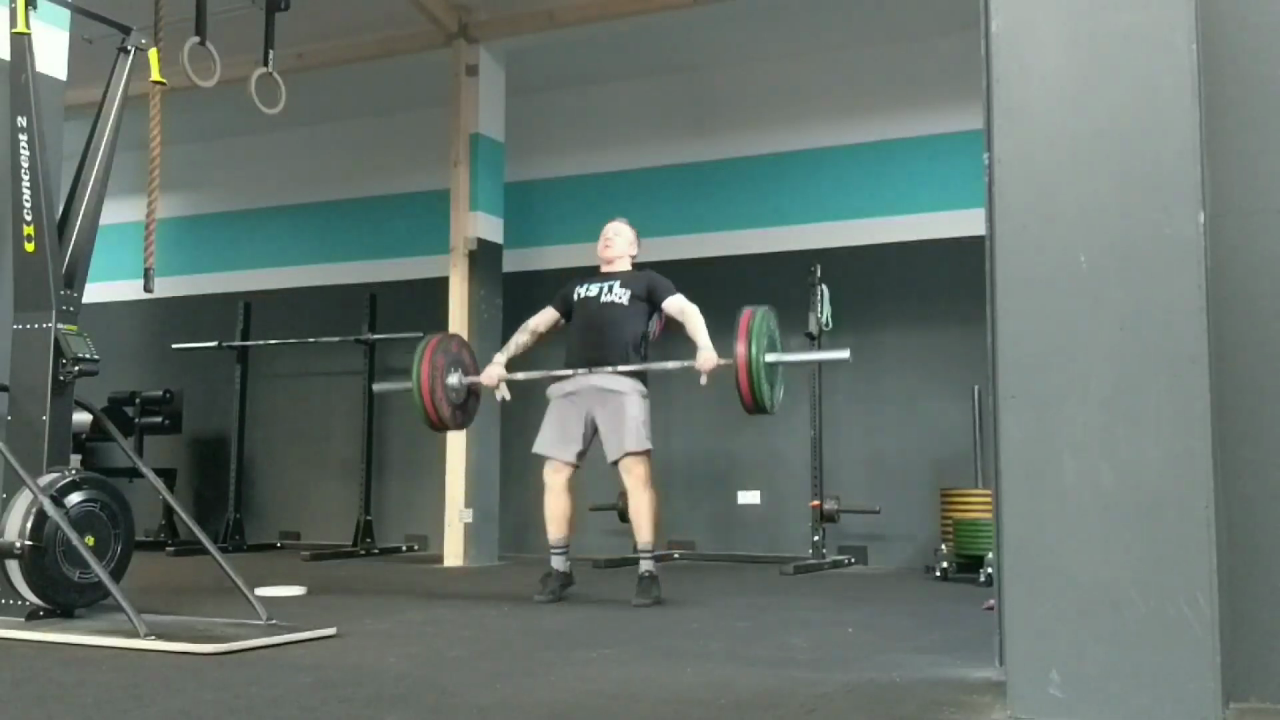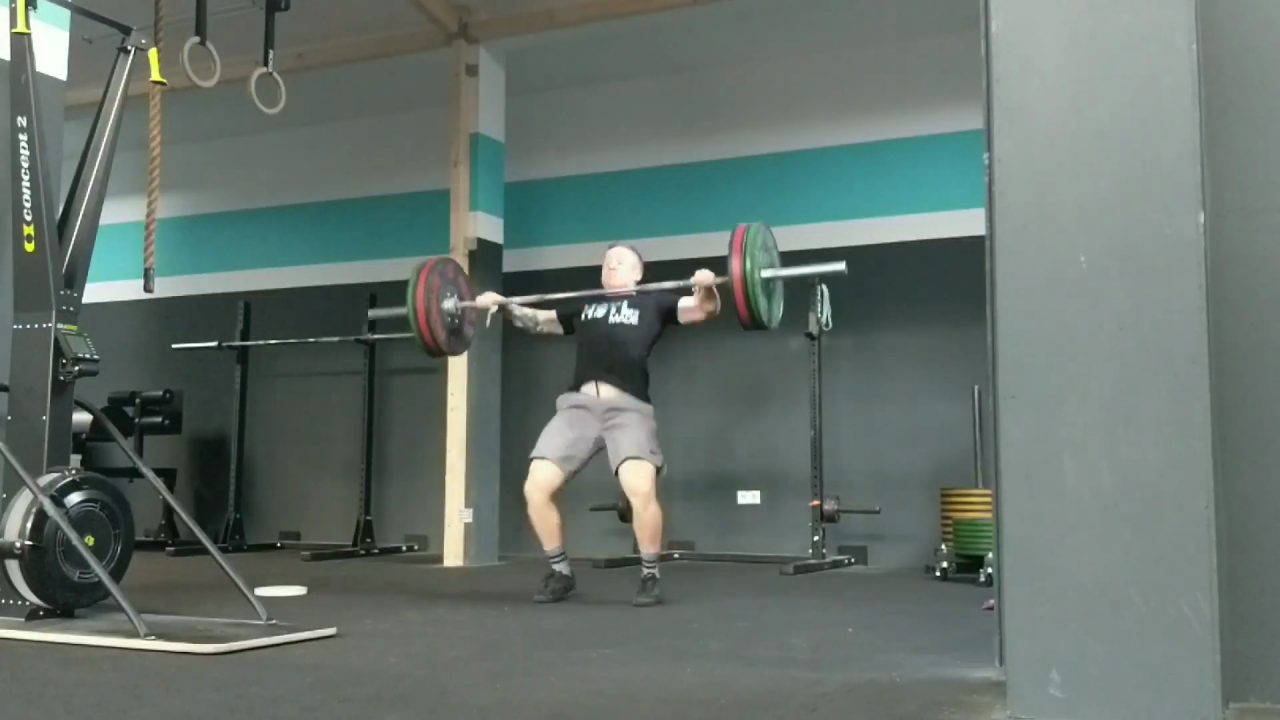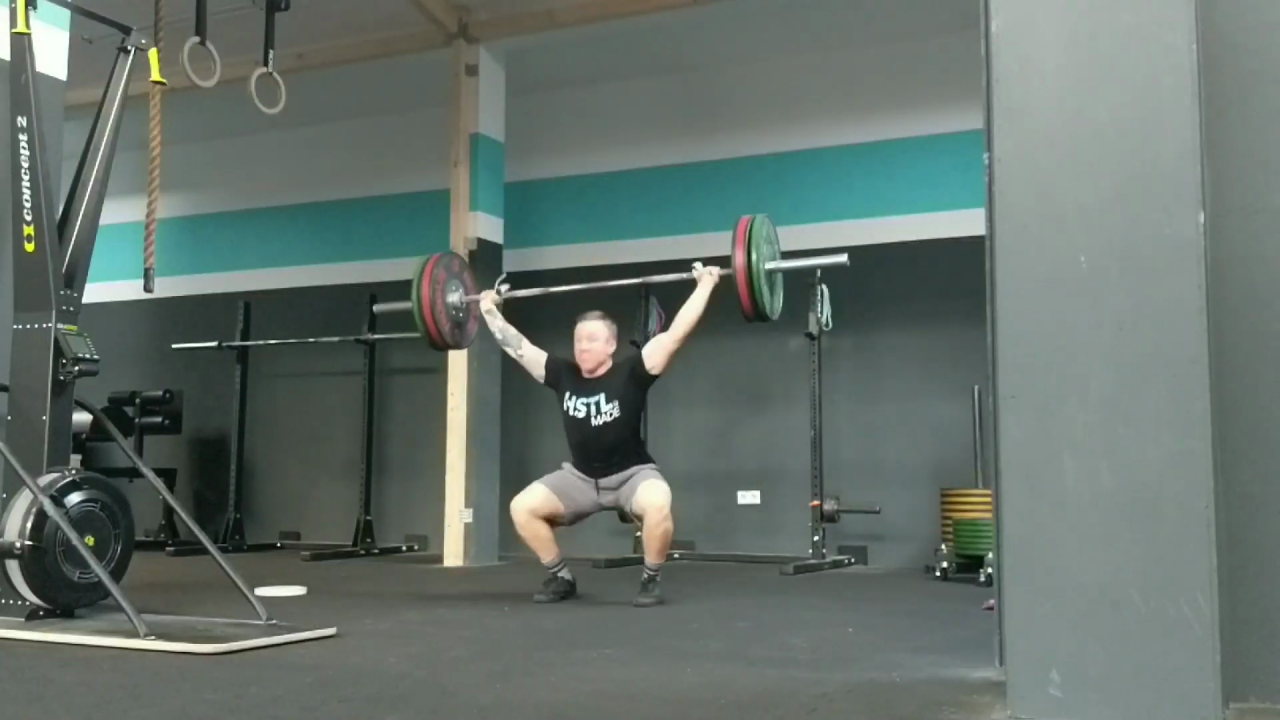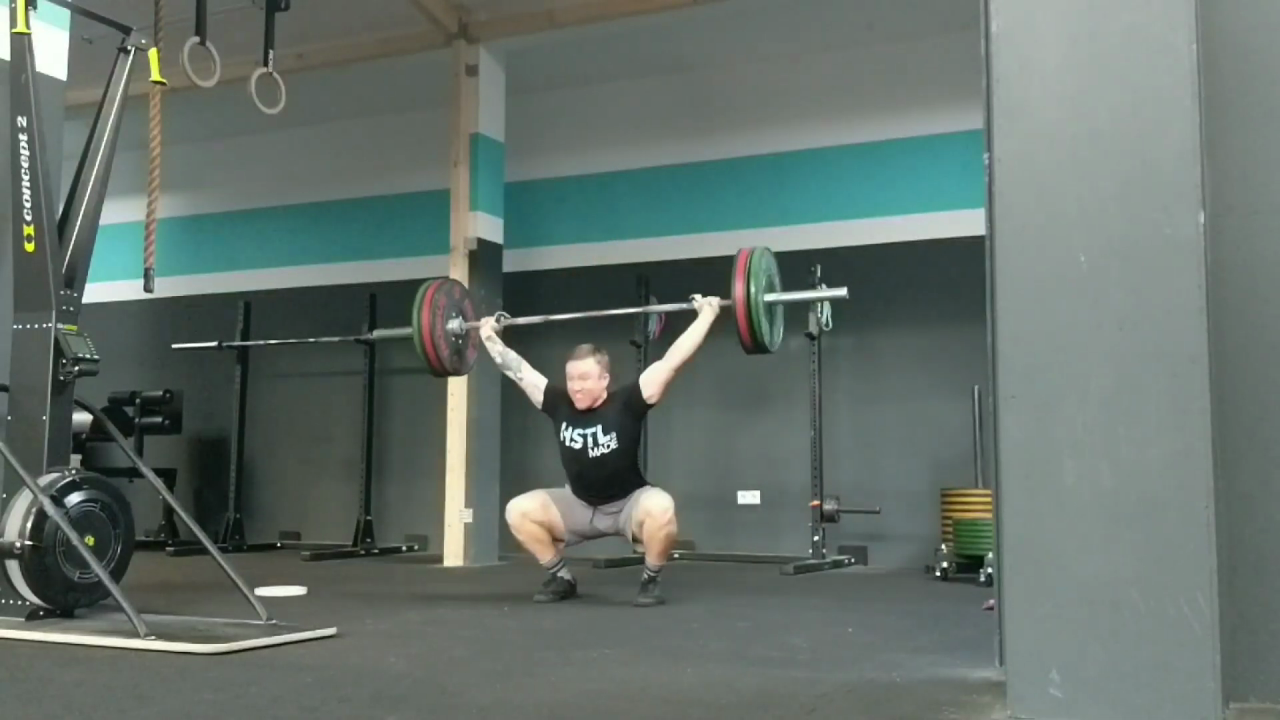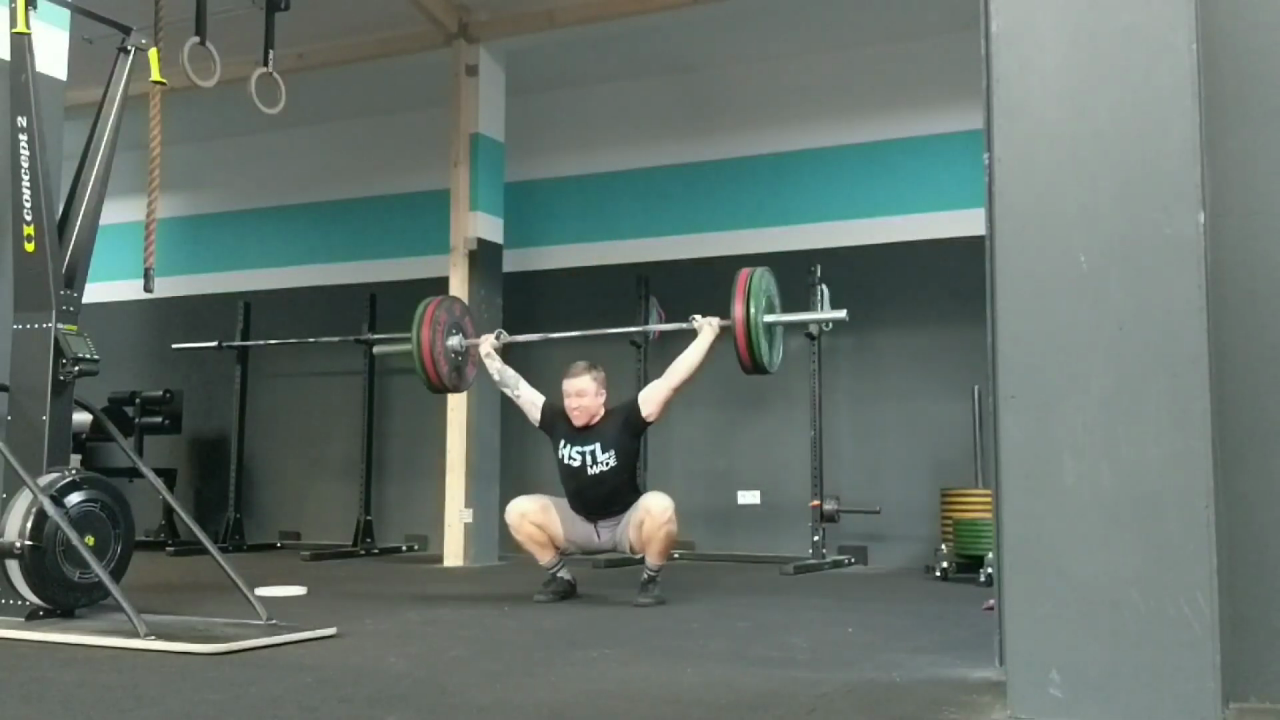
dt=0.2s
person 1, frame 1
left shoulder: (646, 281)
right shoulder: (578, 286)
left elbow: (686, 311)
right elbow: (537, 323)
left wrist: (705, 347)
right wrist: (500, 360)
left hip: (621, 387)
right hip: (570, 387)
left knee: (636, 477)
right knee: (554, 478)
left ankle: (647, 573)
right ankle: (559, 569)
person 1, frame 2
left shoulder: (652, 303)
right shoulder: (584, 308)
left elbow: (702, 310)
right elbow: (535, 320)
left wrist: (707, 288)
right wrist: (500, 302)
left hip: (626, 409)
right hip: (577, 406)
left knee: (641, 490)
right knee: (536, 487)
left ankle: (650, 577)
right ankle: (560, 572)
person 1, frame 3
left shoulder: (630, 375)
right shoulder: (562, 375)
left elbow: (675, 334)
right elbow: (519, 347)
left wrist: (705, 284)
right wrist: (489, 309)
left hip: (631, 475)
right hip: (581, 478)
left knee: (657, 505)
right knee: (523, 508)
left ankle: (650, 580)
right ankle: (561, 577)
person 1, frame 4
left shoulder: (627, 405)
right shoulder: (558, 404)
left elbow: (671, 362)
right elbow: (519, 369)
left wrist: (706, 315)
right wrist: (488, 335)
left hip: (628, 505)
right hip: (580, 506)
left knee: (660, 509)
right knee: (518, 511)
left ankle: (651, 580)
right ankle: (561, 577)
person 1, frame 5
left shoulder: (625, 421)
right shoulder: (556, 420)
left elbow: (671, 380)
right elbow: (515, 387)
left wrist: (706, 334)
right wrist: (488, 352)
left hip: (626, 523)
right hip: (579, 523)
left knee: (660, 507)
right knee: (518, 511)
left ankle: (650, 581)
right ankle: (560, 577)
